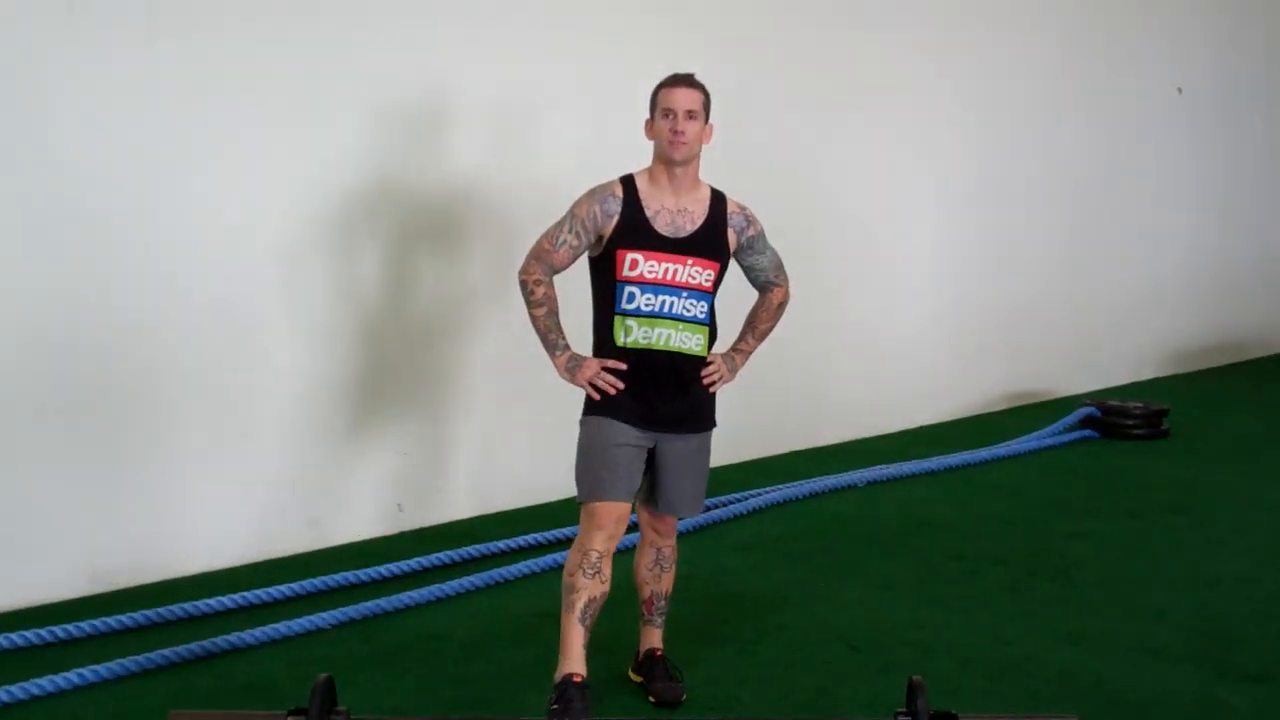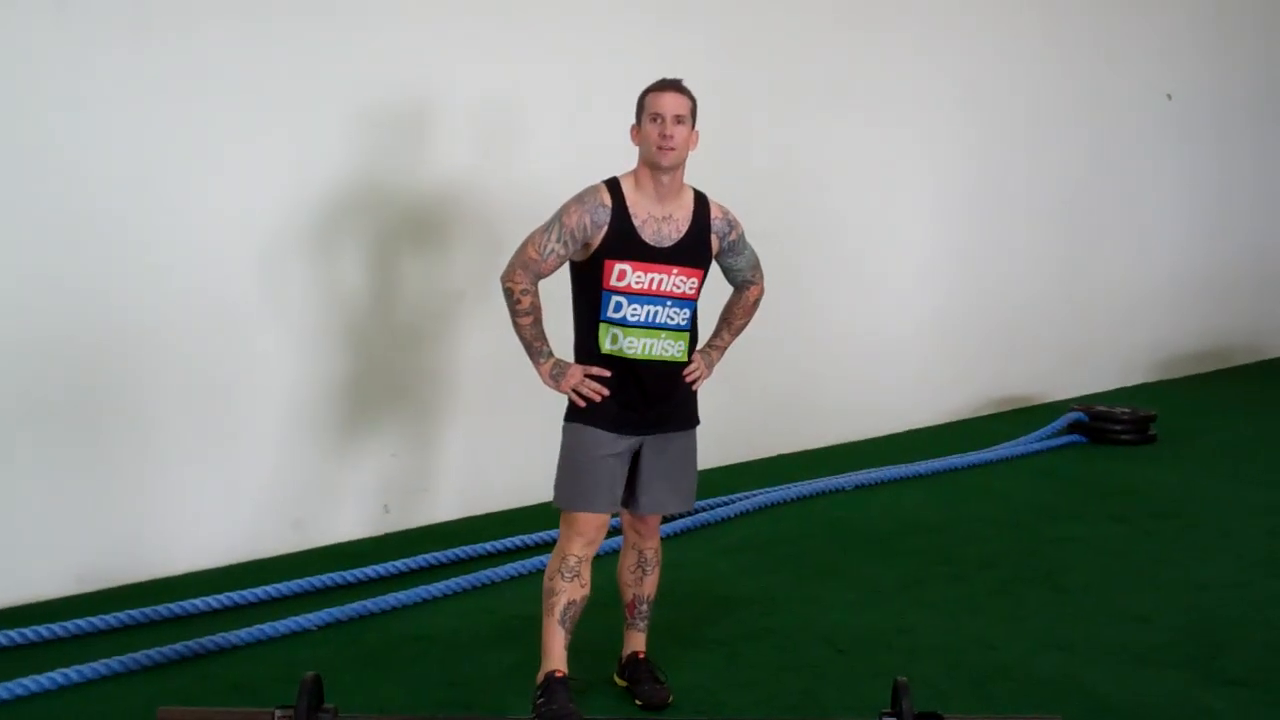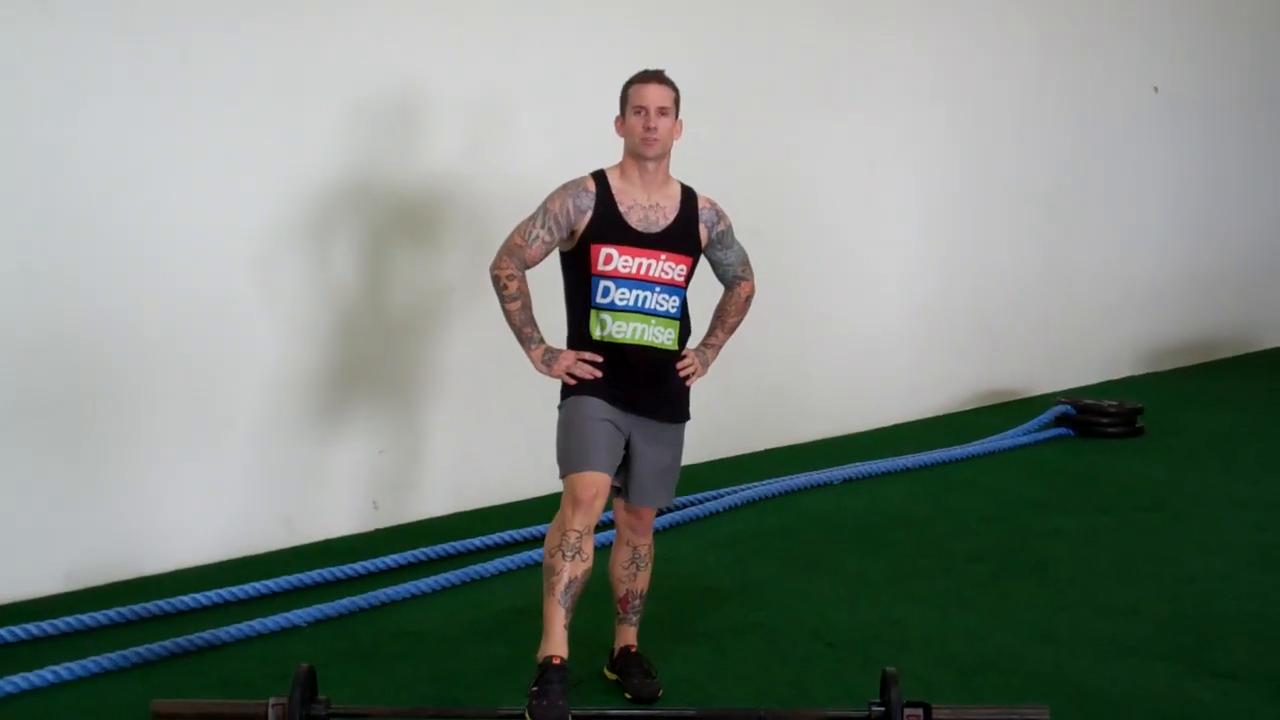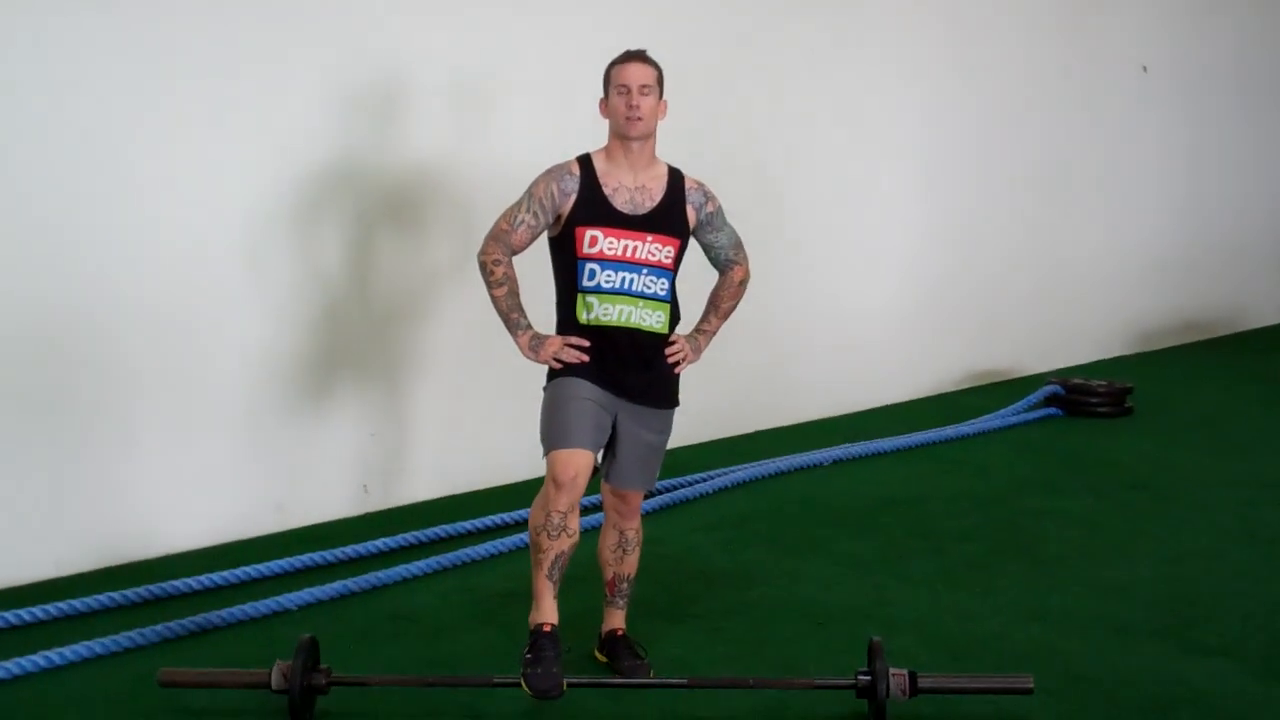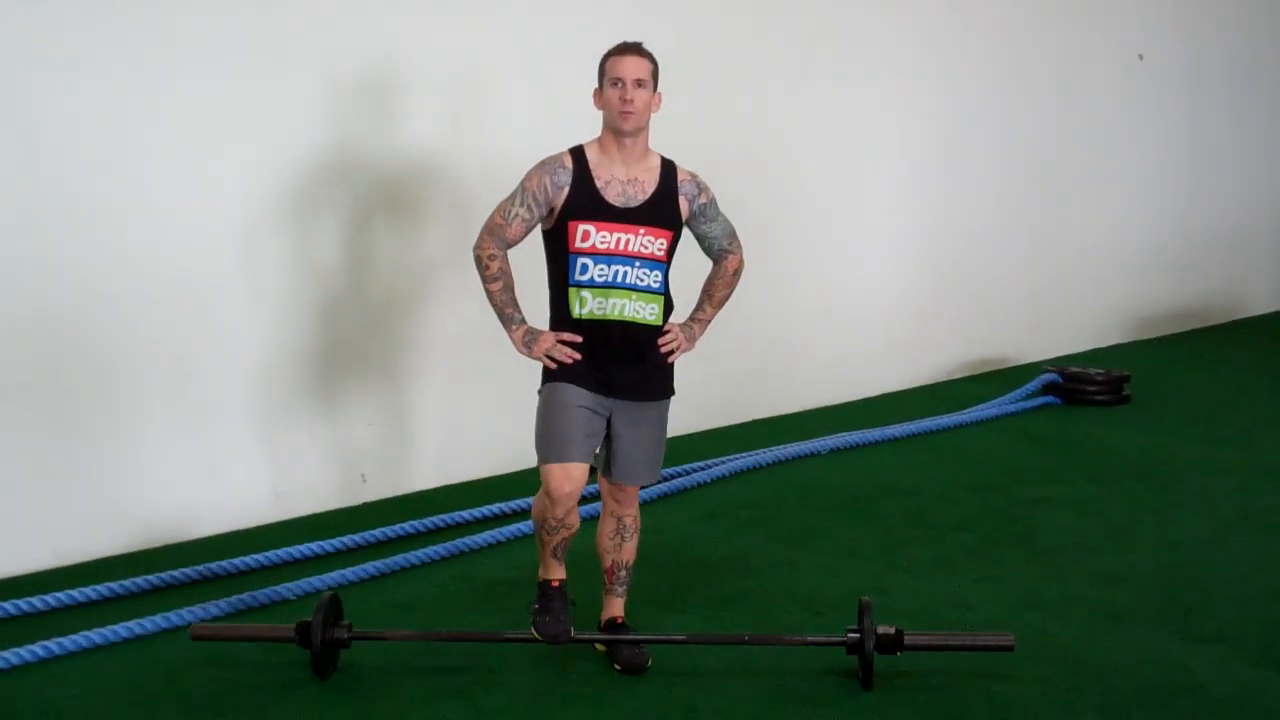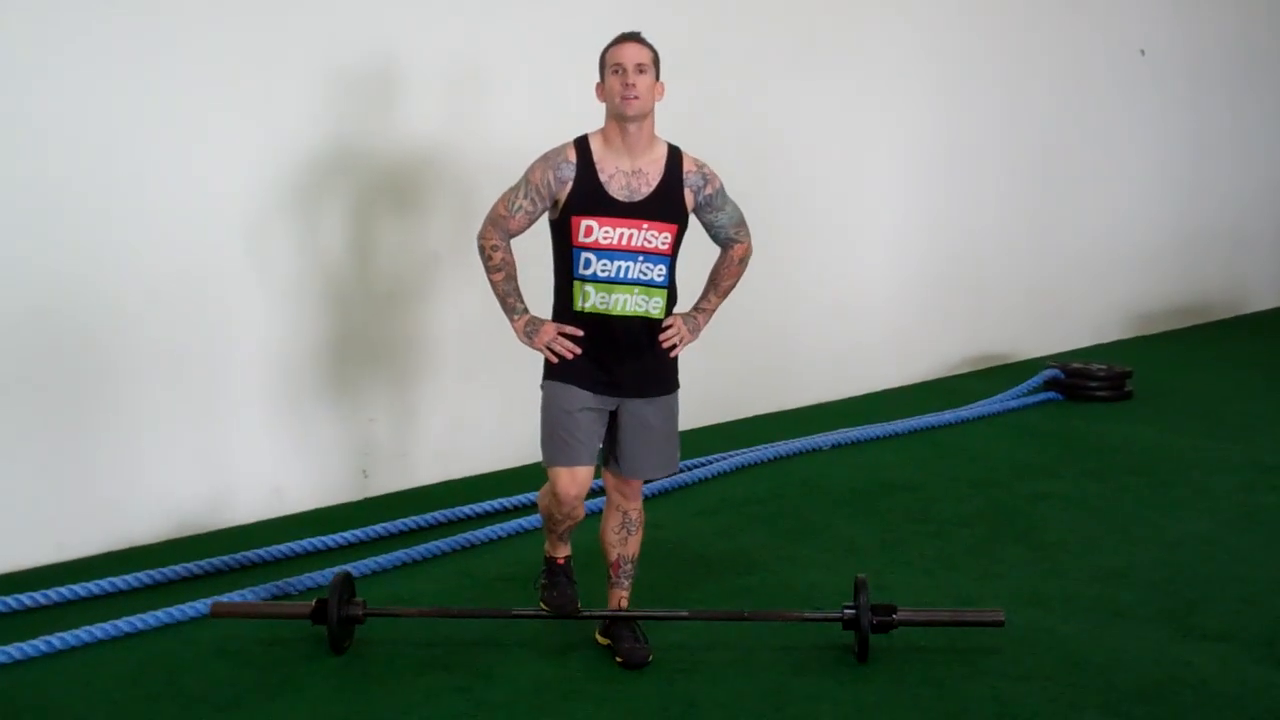
dt=0.5s
person 1, frame 1
left shoulder: (732, 218)
right shoulder: (609, 202)
left elbow: (776, 287)
right elbow: (534, 270)
left wrist: (736, 357)
right wrist: (562, 357)
left hip: (688, 405)
right hip: (617, 400)
left knee: (661, 526)
right knee: (602, 525)
left ankle: (650, 652)
person 1, frame 2
left shoulder: (717, 222)
right shoulder: (595, 209)
left elbow: (751, 284)
right elbow: (518, 276)
left wrist: (712, 354)
right wrist: (548, 365)
left hip: (671, 407)
right hip: (601, 404)
left knee: (645, 528)
right knee: (581, 533)
left ankle: (634, 656)
person 1, frame 3
left shoulder: (703, 213)
right shoulder: (582, 197)
left elbow: (742, 283)
right elbow: (506, 264)
left wrist: (708, 351)
right wrist: (539, 351)
left hip: (663, 396)
right hip: (595, 388)
left knee: (639, 520)
right knee: (584, 499)
left ankle: (626, 648)
right ankle: (552, 660)
person 1, frame 4
left shoulder: (691, 196)
right shoulder: (565, 182)
left elbow: (736, 266)
right elbow: (494, 251)
left wrist: (700, 338)
right wrist: (525, 336)
left hip: (651, 379)
right hip: (581, 369)
left knee: (626, 504)
right knee: (565, 479)
left ankle: (614, 630)
right ankle: (544, 626)
person 1, frame 5
left shoulder: (684, 187)
right shoulder: (558, 174)
left elbow: (730, 256)
right elbow: (489, 245)
left wrist: (695, 327)
right wrist: (519, 331)
left hip: (646, 373)
right hip: (575, 368)
left knee: (623, 495)
right knee: (562, 488)
left ankle: (614, 619)
right ankle: (551, 580)
person 1, frame 6
left shoulder: (691, 175)
right shoulder: (562, 166)
left elbow: (738, 243)
right elbow: (493, 234)
left wrist: (698, 318)
right wrist: (521, 321)
left hip: (649, 367)
right hip: (577, 363)
left knee: (628, 489)
right knee: (569, 488)
left ankle: (618, 614)
right ankle: (557, 557)
